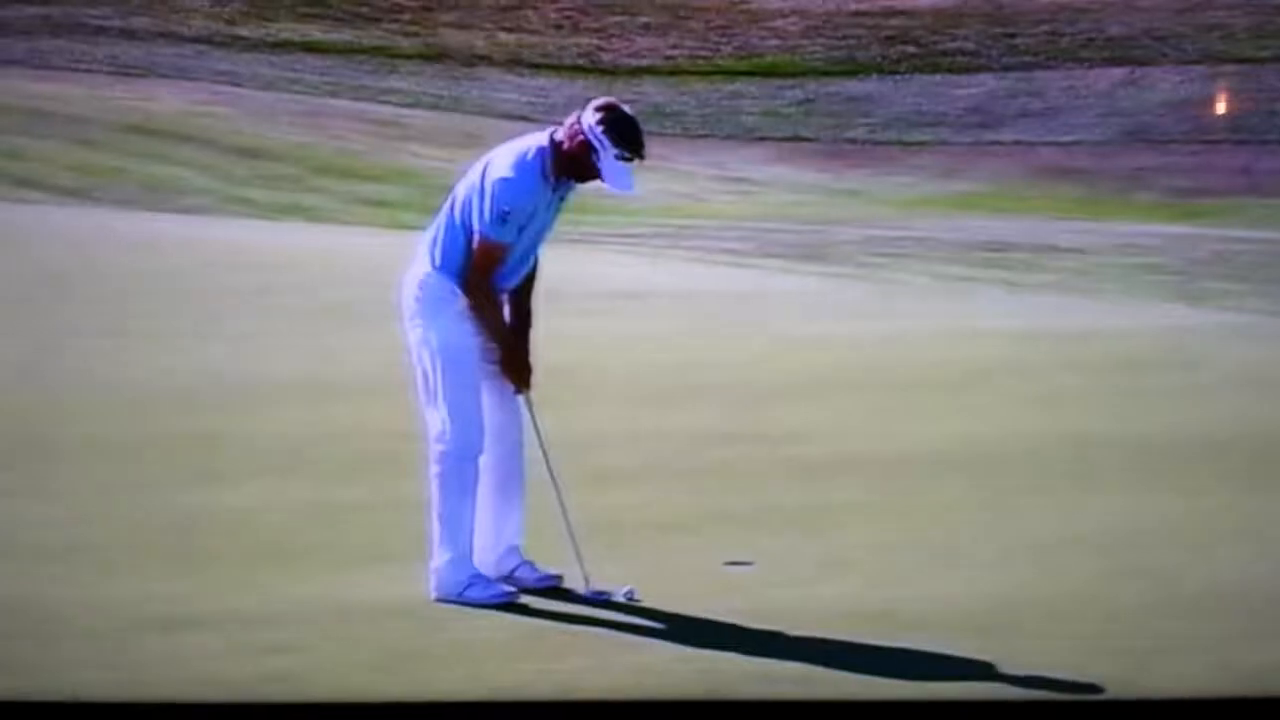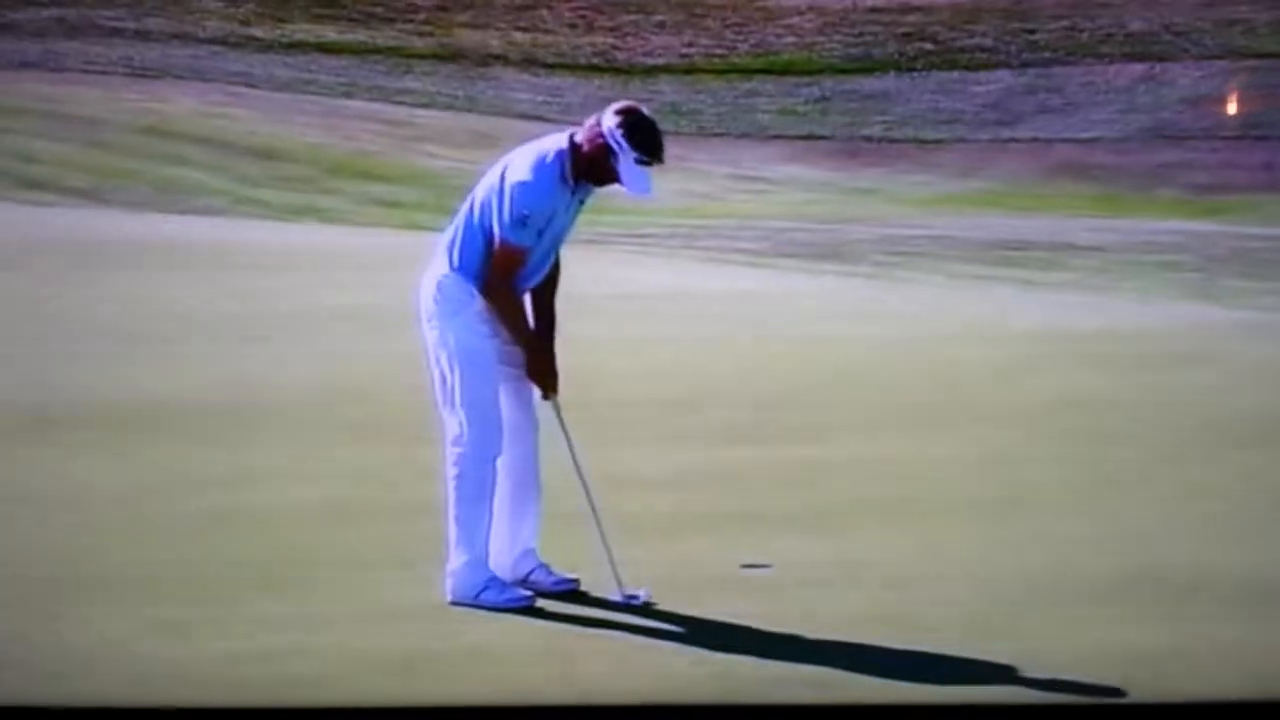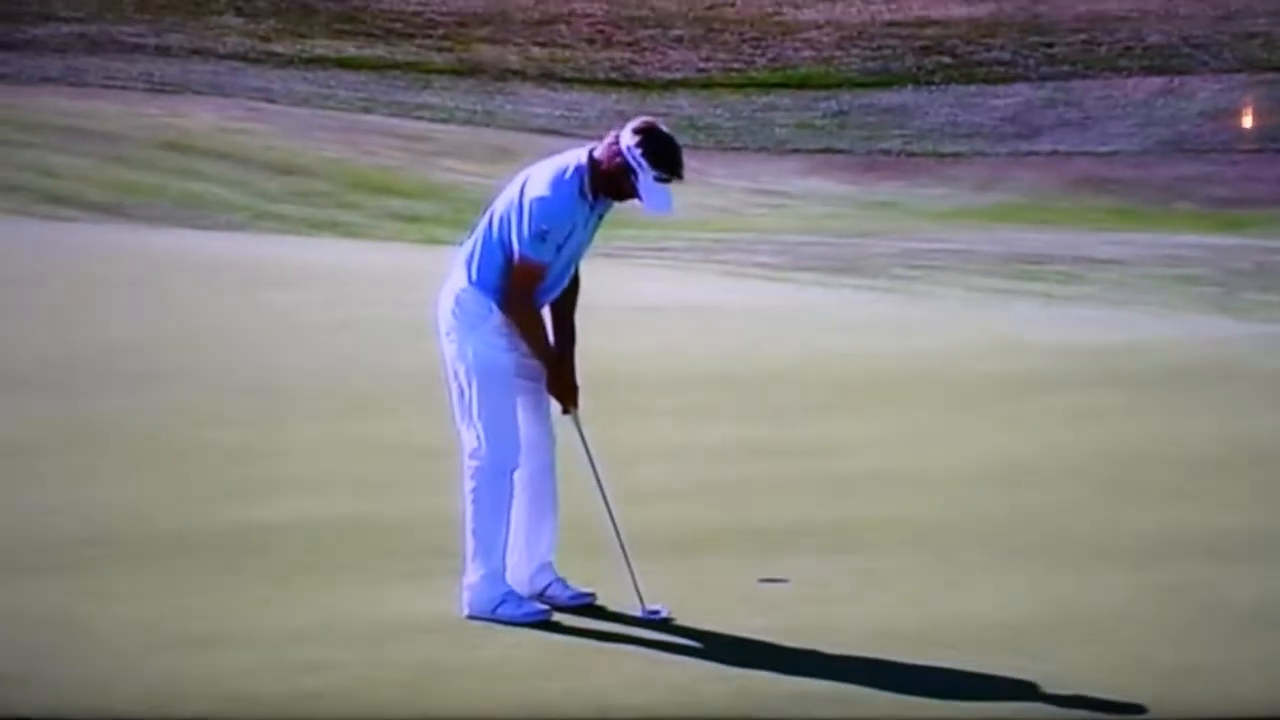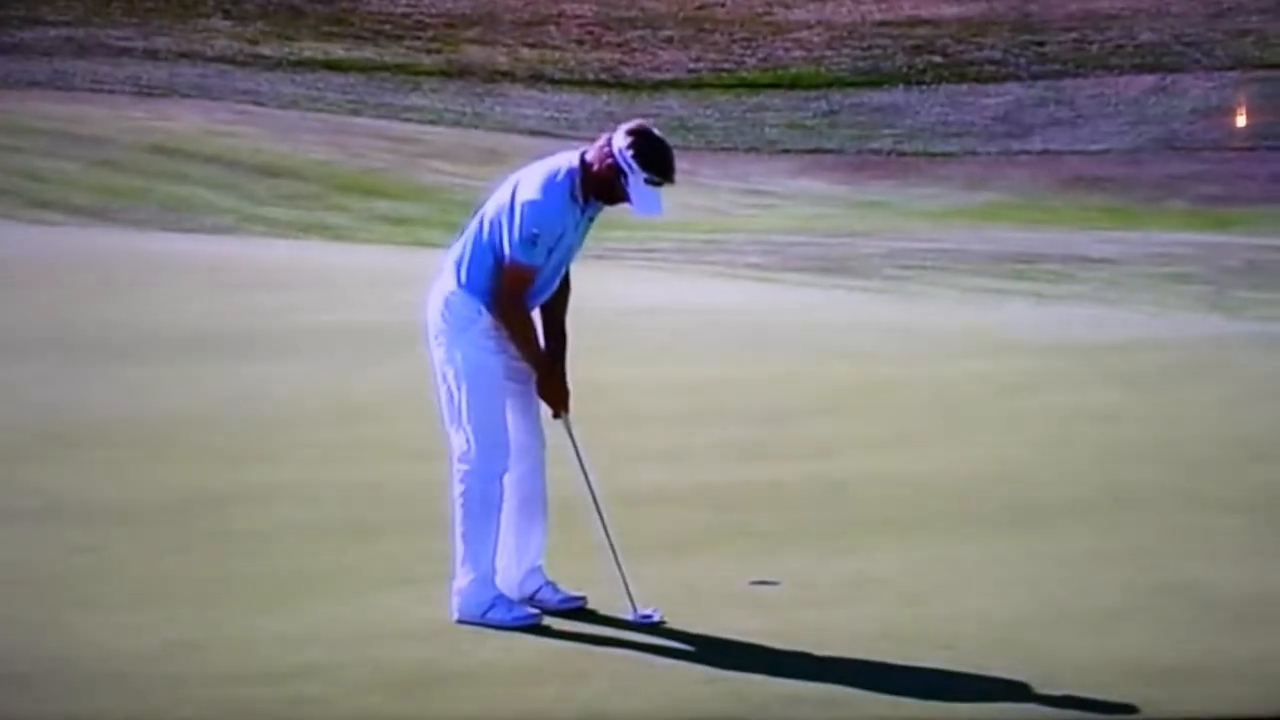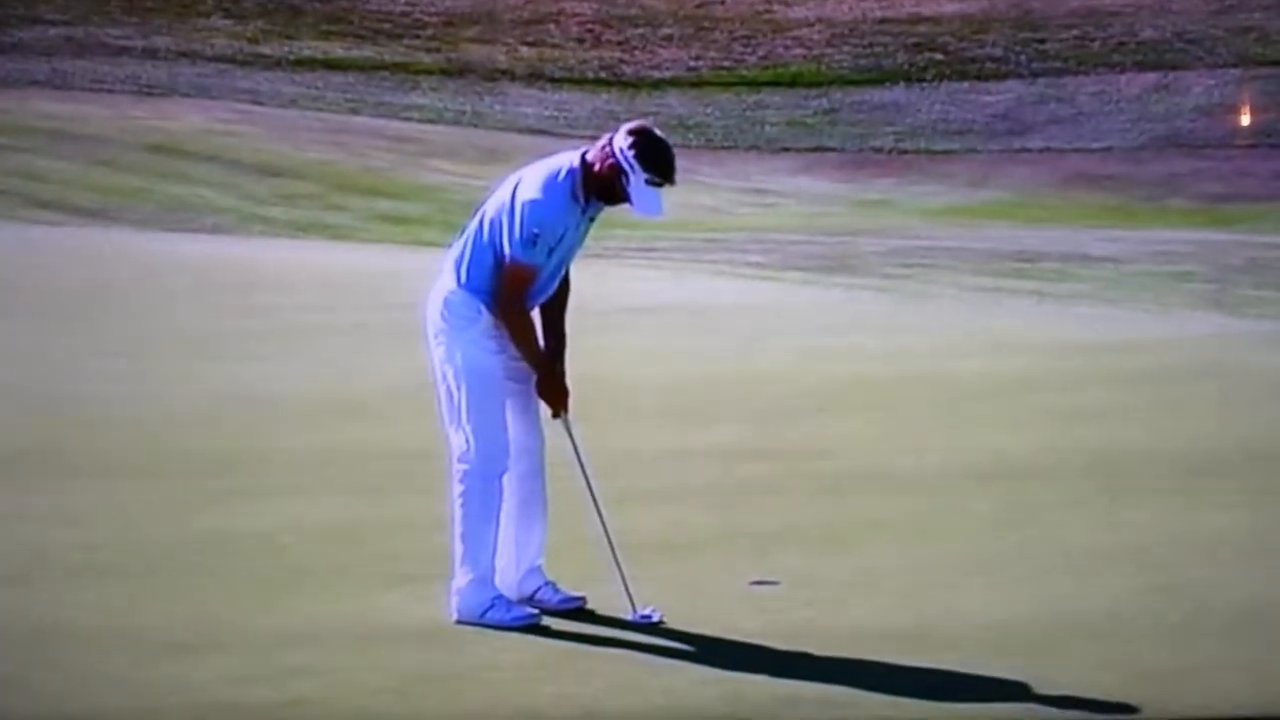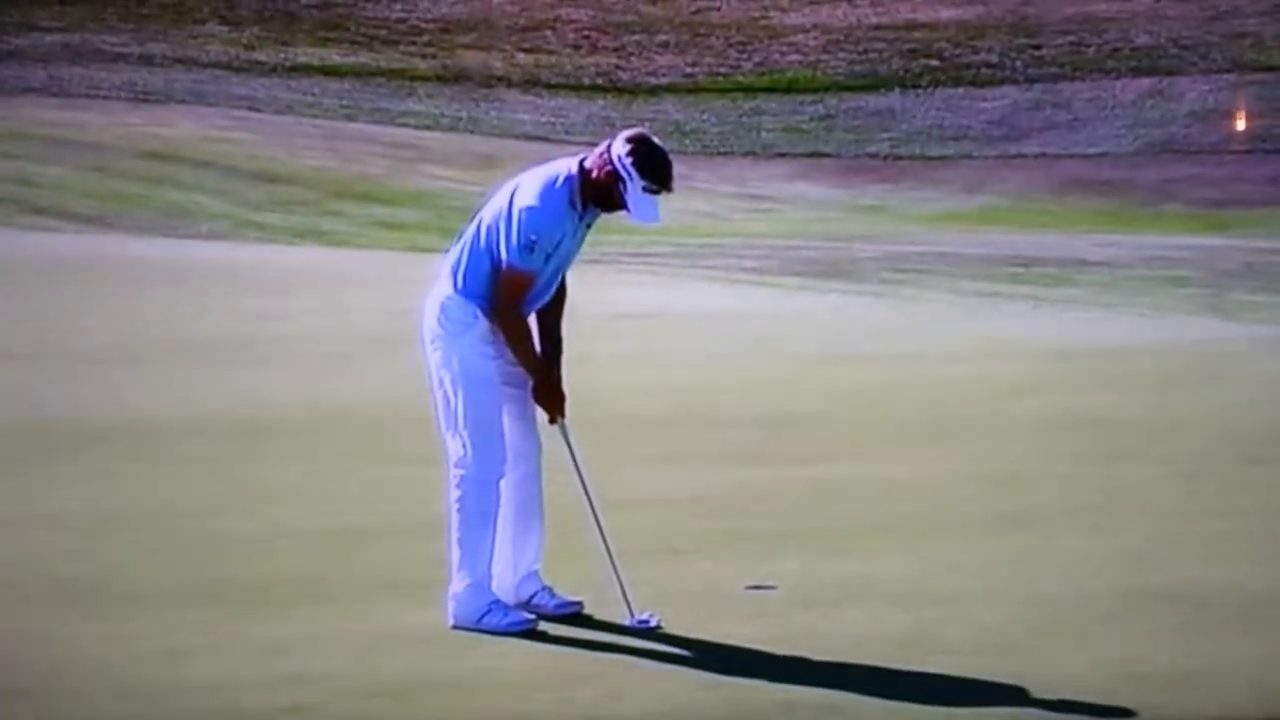
dt=0.4s
person 1, frame 1
left shoulder: (559, 173)
right shoulder: (515, 178)
right elbow: (478, 277)
left wrist: (520, 339)
right wrist: (509, 349)
left hip: (476, 298)
right hip: (443, 296)
left knee: (503, 433)
right knee: (460, 437)
left ankle: (500, 557)
right ankle: (452, 572)
person 1, frame 2
left shoulder: (578, 175)
right shoulder: (534, 181)
right elbow: (499, 281)
left wrist: (546, 343)
right wrist: (534, 352)
left hip: (494, 300)
right hip: (461, 297)
left knee: (520, 436)
right knee: (478, 439)
left ankle: (515, 561)
right ankle: (469, 575)
person 1, frame 3
left shoulder: (597, 189)
right shoulder: (552, 196)
right elbow: (519, 296)
left wrist: (566, 358)
right wrist: (554, 366)
left hip: (511, 314)
right hip: (479, 311)
left knee: (535, 449)
right knee: (495, 453)
left ankle: (532, 574)
right ankle: (485, 589)
person 1, frame 4
left shoulder: (587, 192)
right shoulder: (544, 199)
left elbow: (557, 275)
right elbow: (510, 300)
left wrist: (557, 360)
right wrist: (545, 371)
left hip: (500, 316)
right hip: (468, 314)
left knee: (526, 452)
right knee: (485, 456)
left ankle: (522, 578)
right ankle: (475, 594)
person 1, frame 5
left shoulder: (588, 192)
right shoulder: (545, 198)
right elbow: (510, 299)
left wrist: (557, 360)
right wrist: (545, 372)
left hip: (500, 316)
right hip: (467, 315)
left knee: (525, 452)
right knee: (484, 456)
left ankle: (521, 578)
right ankle: (474, 593)
person 1, frame 6
left shoulder: (585, 198)
right shoulder: (542, 205)
right elbow: (507, 304)
left wrist: (552, 365)
right wrist: (541, 377)
left hip: (496, 321)
right hip: (463, 319)
left knee: (522, 458)
right knee: (481, 462)
left ankle: (518, 583)
right ankle: (470, 599)
